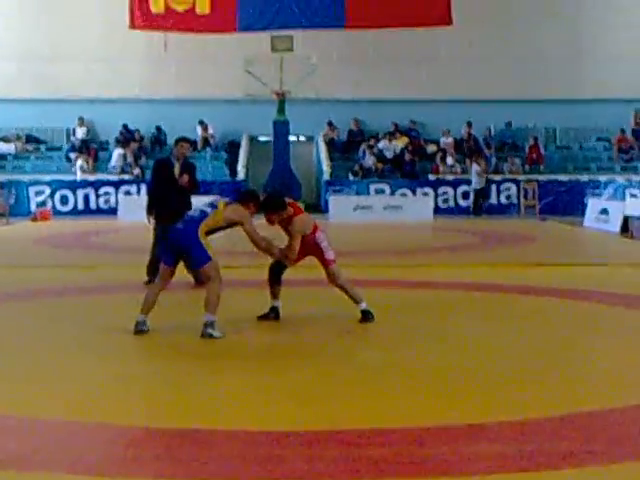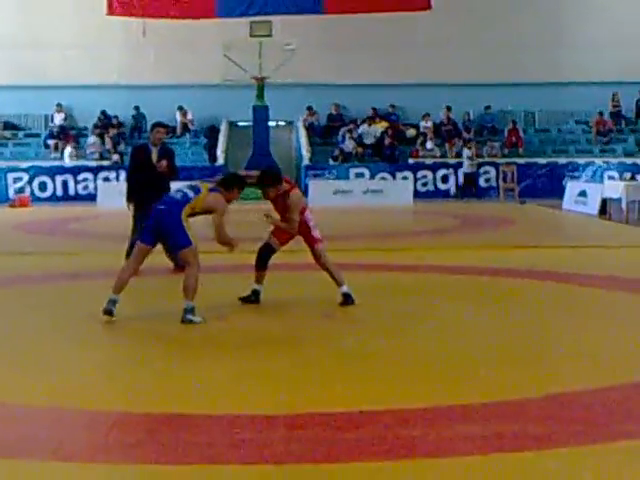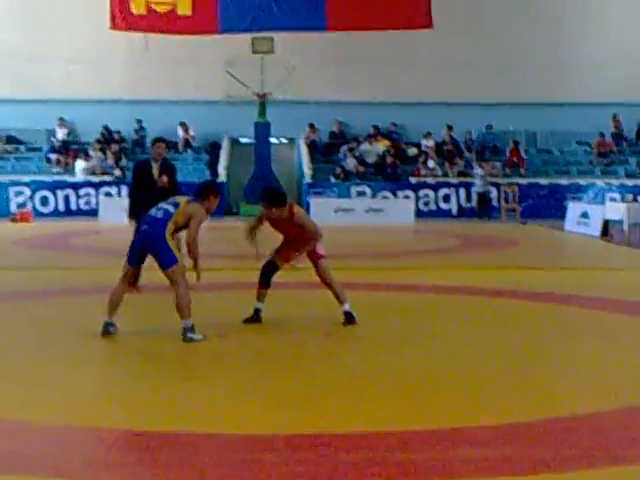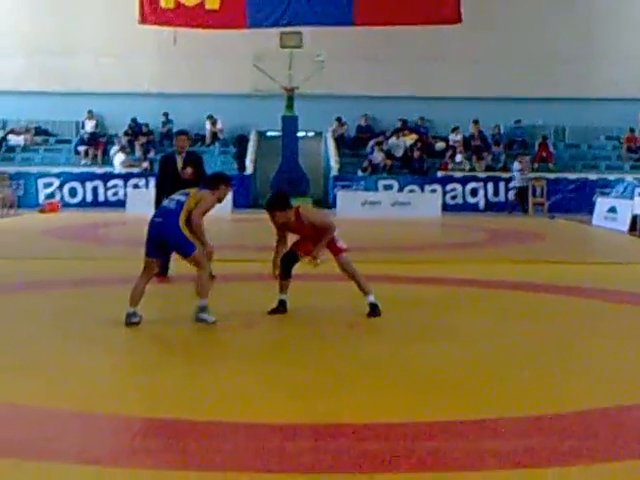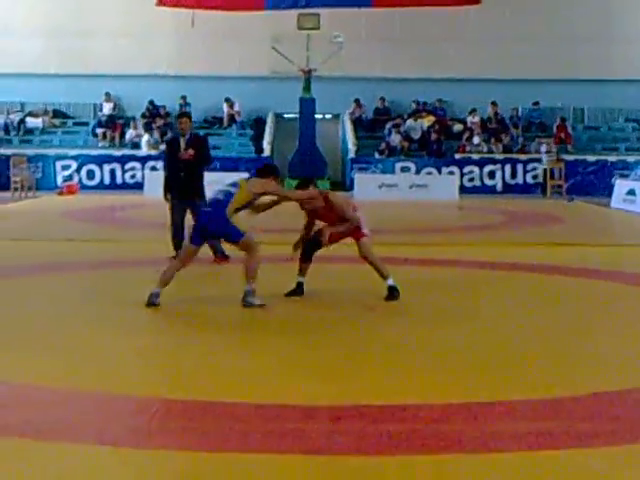
dt=0.3s
person 1, frame 1
left shoulder: (223, 204)
right shoulder: (240, 212)
right elbow: (259, 242)
right wrist: (274, 251)
left hip: (176, 231)
right hip: (192, 235)
left knee: (160, 282)
right knee: (214, 280)
left ankle: (141, 322)
right ankle: (208, 326)
person 1, frame 2
left shoulder: (204, 186)
right shoulder: (220, 201)
right elbow: (220, 237)
right wrist: (232, 243)
left hip: (157, 212)
right hip: (173, 218)
left knee: (133, 262)
right knee: (192, 265)
left ankle: (112, 302)
right ankle: (188, 312)
person 1, frame 3
left shoulder: (181, 200)
right shoulder: (199, 210)
right elbow: (191, 239)
right wrist: (196, 262)
left hip: (141, 231)
right hip: (159, 236)
left knee: (125, 282)
right knee: (181, 283)
left ankle: (108, 323)
right ankle: (189, 330)
person 1, frame 4
left shoulder: (192, 194)
right shoulder: (209, 196)
right elbow: (195, 218)
left wrist: (201, 246)
right wrist: (206, 244)
left hip: (156, 225)
right hip: (173, 227)
left knee: (147, 274)
right knee: (204, 265)
left ankle: (132, 314)
right ankle: (202, 310)
person 1, frame 5
left shoulder: (242, 184)
right shoulder: (261, 184)
left elbow: (255, 209)
right elbow: (289, 194)
left wrist: (277, 201)
right wrist: (308, 194)
left hip: (204, 215)
right hip: (220, 218)
left knee: (182, 260)
right knee: (252, 249)
left ankle: (155, 294)
right ankle: (249, 295)
person 2, frame 1
left shoulder: (190, 167)
right shoulder: (160, 163)
left elbow: (195, 188)
right elbow: (153, 186)
left wrist: (188, 183)
right wrist: (150, 209)
left hip: (183, 212)
right hip: (163, 212)
right knee: (159, 245)
left ankle: (197, 276)
right ankle: (152, 276)
person 2, frame 2
left shoulder: (168, 152)
right shoulder: (138, 150)
left elbow: (174, 174)
right elbow: (131, 173)
left wrist: (166, 169)
right wrist: (130, 196)
left hip: (162, 197)
right hip: (142, 198)
right knee: (138, 231)
left ankle: (177, 262)
person 2, frame 3
left shoulder: (170, 167)
right shoulder: (139, 166)
left elbow: (176, 190)
right elbow: (133, 190)
left wrist: (167, 184)
right wrist: (132, 212)
right hip: (144, 213)
right ankle: (133, 280)
person 2, frame 4
left shoulder: (196, 158)
right shoulder: (165, 159)
left elbow: (203, 179)
right elbow: (160, 184)
left wrist: (192, 176)
right wrist: (158, 205)
right ankle: (162, 271)
person 2, frame 5
left shoulder: (200, 140)
right shoulder: (171, 142)
left elbow: (207, 160)
right elbow: (168, 167)
left wrist: (190, 158)
right wrist: (166, 189)
left hip: (195, 188)
right hip: (177, 189)
right knee: (176, 224)
left ankle: (219, 252)
right ankle: (180, 253)
person 3, frame 1
left shoulder: (296, 222)
right shoulder: (283, 204)
left elbow: (292, 255)
left hip: (317, 243)
right hip: (300, 242)
left knee: (336, 279)
right knee: (275, 269)
left ankle: (365, 310)
right ankle: (274, 310)
person 3, frame 2
left shoulder: (293, 197)
right shoulder: (271, 180)
left elbow: (293, 229)
left wrist: (273, 221)
left hip: (303, 223)
right hip: (286, 221)
left knee: (321, 259)
right knee: (263, 252)
left ankle: (346, 293)
right ankle: (255, 293)
person 3, frame 3
left shoulder: (297, 213)
right shoulder: (266, 213)
left elbow: (317, 235)
right elbow: (253, 228)
left wrist: (302, 252)
right wrist: (251, 236)
left hip: (308, 242)
right hip: (290, 243)
left knee: (325, 275)
right knee: (266, 270)
left ankle: (347, 312)
right ankle: (257, 312)
person 3, frame 4
left shoulder: (305, 213)
right shoulder: (279, 221)
left elbow: (331, 226)
right elbow: (282, 242)
left wrist: (319, 248)
right wrist: (275, 262)
left hip: (327, 236)
right hip: (309, 238)
left knee: (347, 268)
right knee: (285, 261)
left ankle: (372, 303)
right ankle: (282, 303)
person 3, frame 5
left shoulder: (334, 201)
right shoulder: (310, 208)
left elbow: (355, 221)
right elbow: (310, 224)
left wrist: (331, 230)
right wrist: (301, 240)
left hip: (353, 224)
right hip: (338, 225)
left knee: (366, 254)
right knee: (309, 247)
left ankle: (392, 286)
right ankle: (299, 286)
